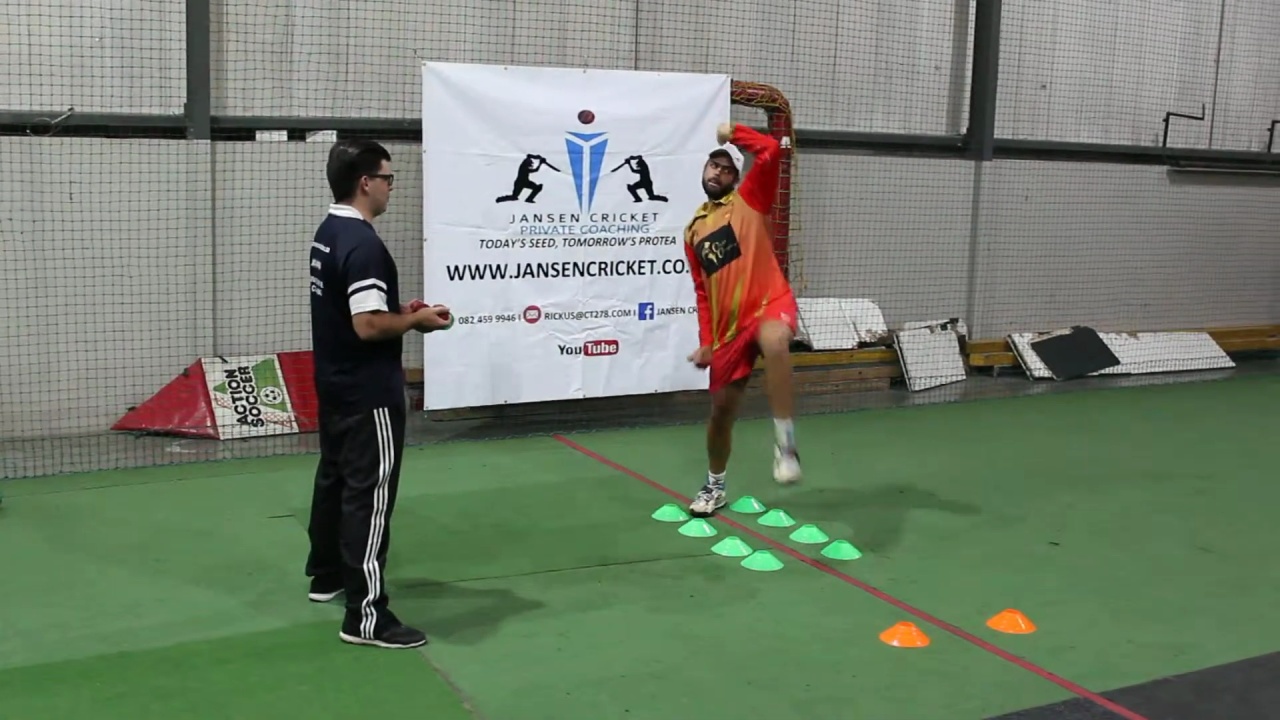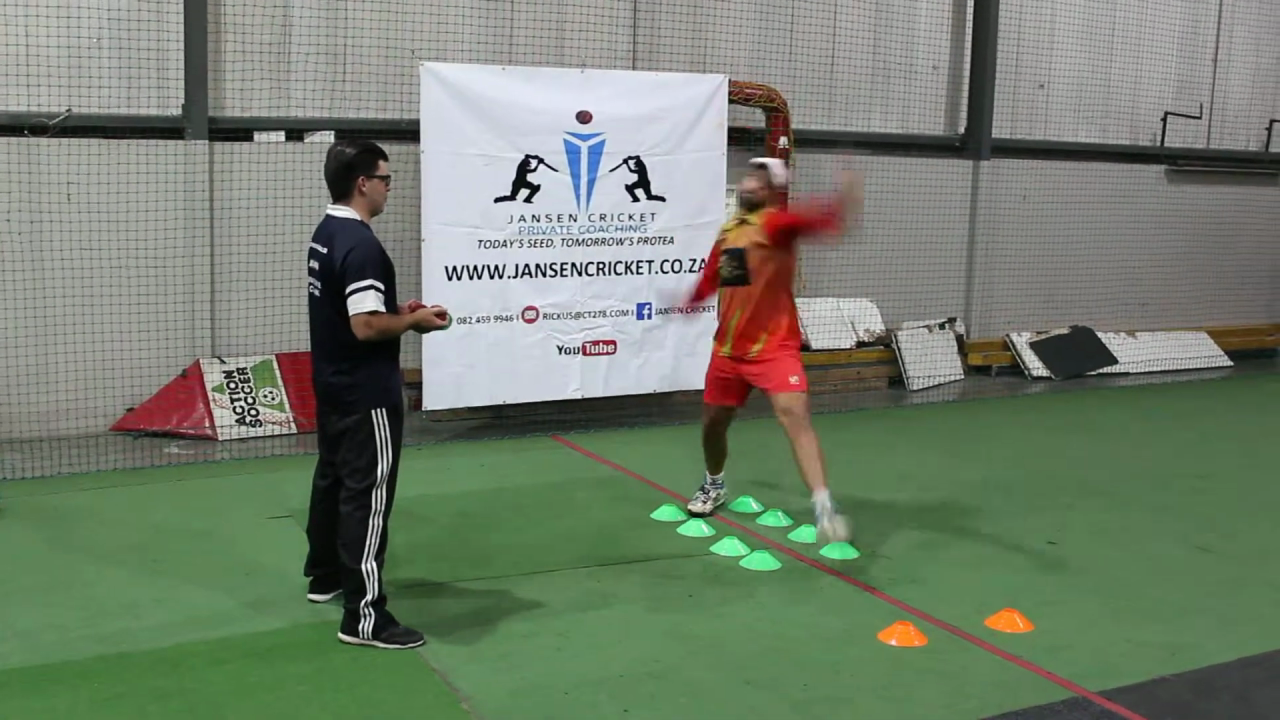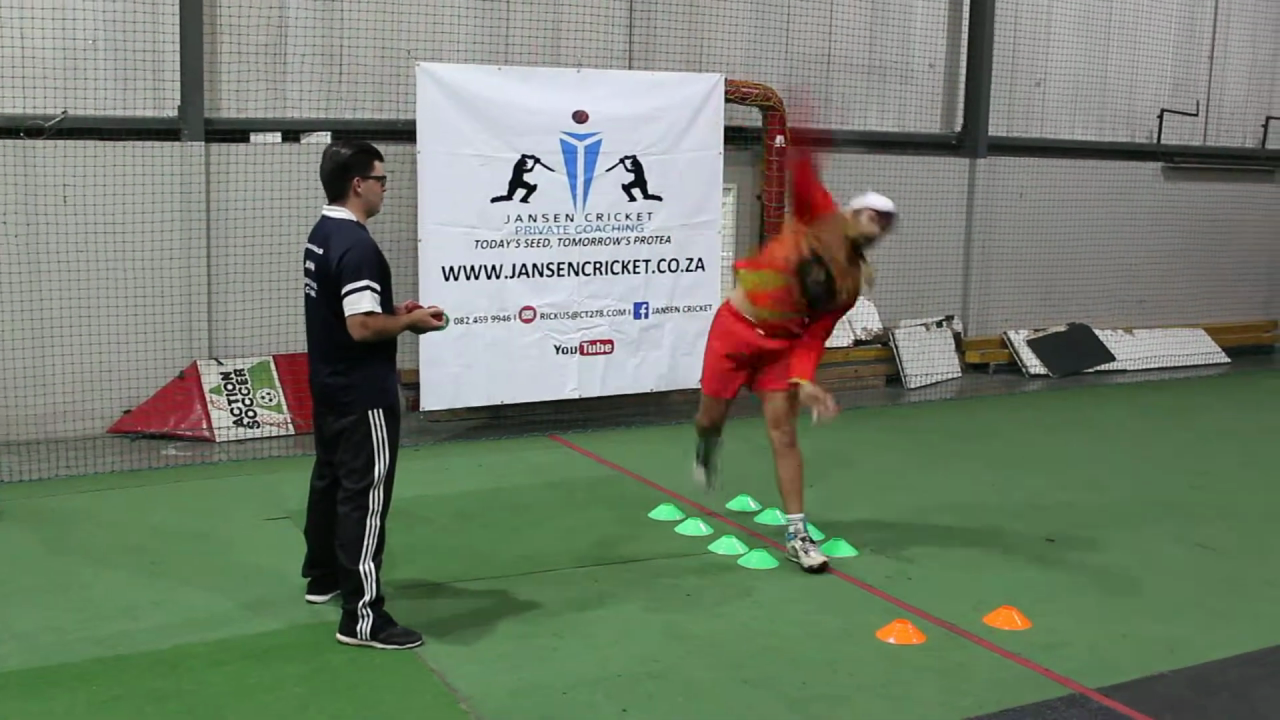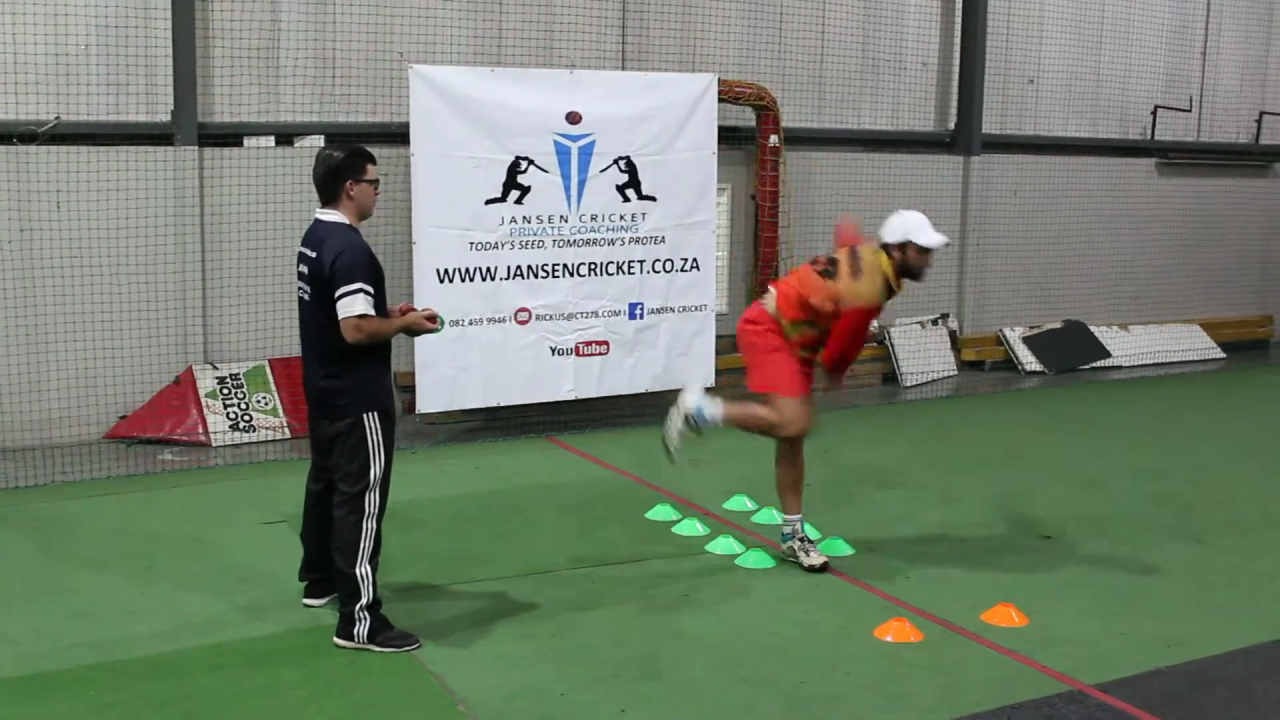
dt=0.2s
person 1, frame 1
left shoulder: (328, 233)
right shoulder: (364, 245)
right elbow: (368, 326)
left wrist: (399, 309)
right wrist: (416, 320)
left hip: (335, 384)
right hip: (368, 394)
left knee: (335, 478)
right knee: (369, 497)
left ankle: (326, 574)
right ankle: (365, 615)
person 1, frame 2
left shoulder: (325, 233)
right shoulder: (361, 245)
right elbow: (365, 327)
left wrist: (395, 310)
right wrist: (414, 321)
left hip: (333, 385)
right hip: (366, 394)
left knee: (333, 479)
right knee: (367, 497)
left ankle: (325, 575)
right ankle: (363, 615)
person 1, frame 3
left shoulder: (321, 234)
right shoulder: (357, 246)
right elbow: (361, 328)
left wrist: (391, 310)
right wrist: (410, 322)
left hip: (330, 386)
right hip: (362, 395)
left knee: (330, 480)
right knee: (364, 498)
left ankle: (323, 576)
right ankle: (362, 616)
person 1, frame 4
left shoulder: (314, 237)
right shoulder: (350, 249)
right elbow: (355, 330)
left wrist: (386, 312)
right wrist: (404, 324)
left hip: (325, 389)
right hip: (357, 398)
left knee: (326, 483)
right knee: (361, 501)
left ankle: (319, 579)
right ankle: (359, 619)
person 2, frame 1
left shoulder: (750, 200)
right shoulder: (694, 231)
left elbow: (771, 151)
left wrist: (732, 133)
right wrist: (706, 343)
left hip: (770, 306)
right hip: (728, 330)
left knee: (774, 342)
right knee: (721, 412)
left ankle: (785, 441)
right ankle: (715, 486)
person 2, frame 2
left shoulder: (776, 222)
right shoulder: (728, 234)
left elbow: (815, 220)
left wrist: (841, 202)
right wrist: (691, 299)
left hip: (775, 346)
right hip: (731, 348)
left knee: (795, 417)
right knee: (712, 422)
left ankle: (825, 513)
right ankle: (713, 486)
person 2, frame 3
left shoulder: (852, 283)
right shoulder: (818, 219)
left elbow: (814, 338)
right elbow: (803, 178)
left wrist: (804, 381)
right wrist: (805, 153)
left hip: (782, 343)
right hip: (736, 325)
left knee: (783, 434)
right knee: (711, 418)
left ankle: (796, 534)
right ankle: (707, 448)
person 2, frame 4
left shoulder: (867, 252)
right shoulder: (867, 296)
left elbow: (849, 234)
right elbow: (838, 352)
left wrist: (846, 244)
right wrist: (834, 373)
left hip: (792, 339)
right hip: (769, 331)
left knee: (793, 440)
right knee: (792, 425)
left ankle: (793, 533)
right ankle: (700, 408)
